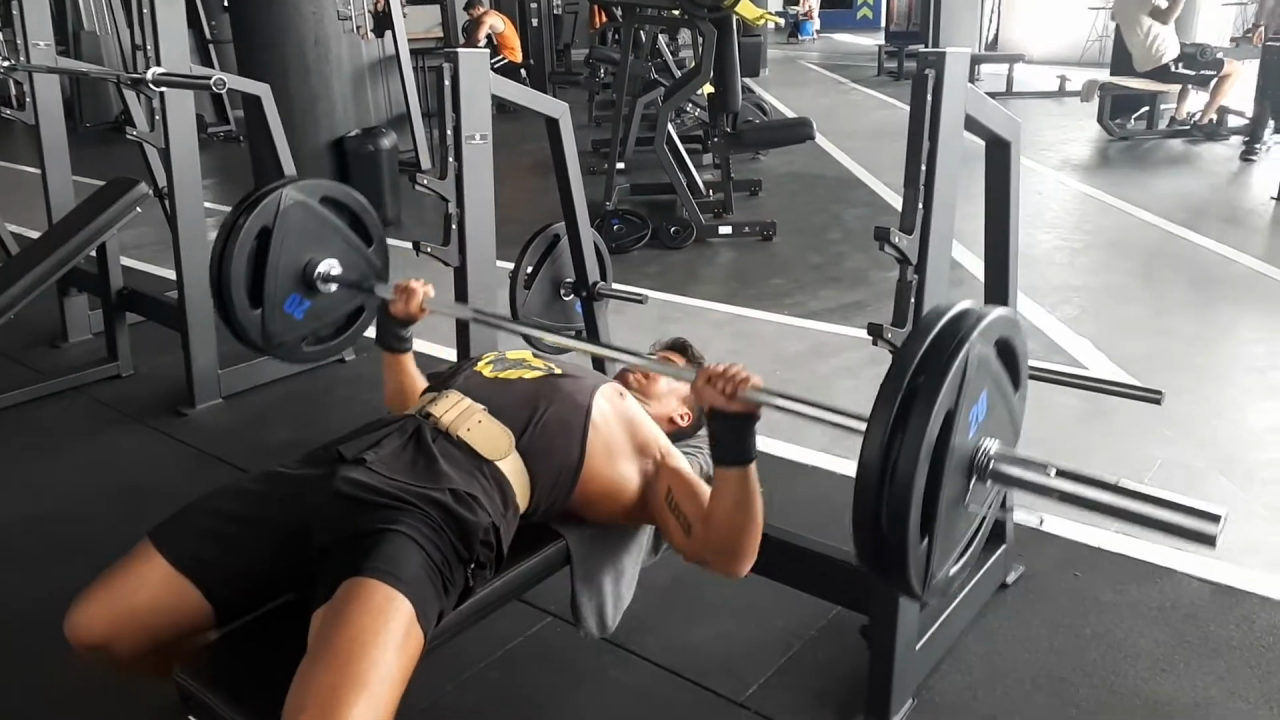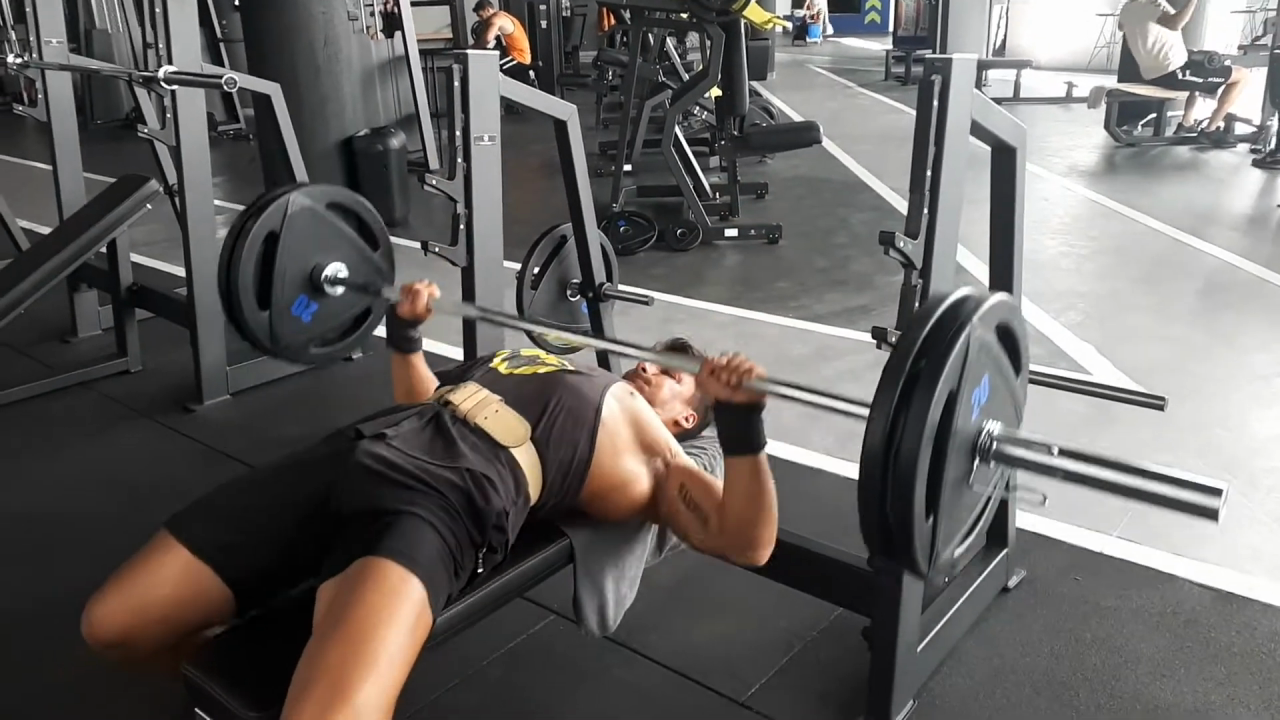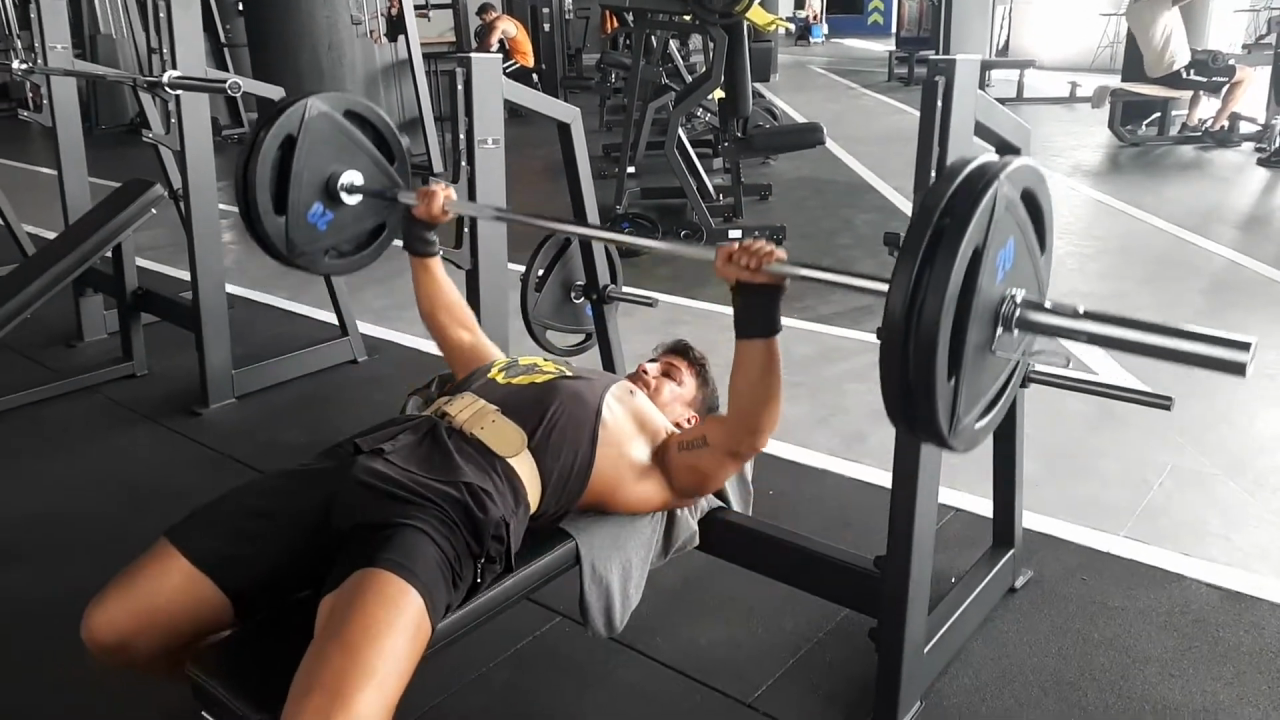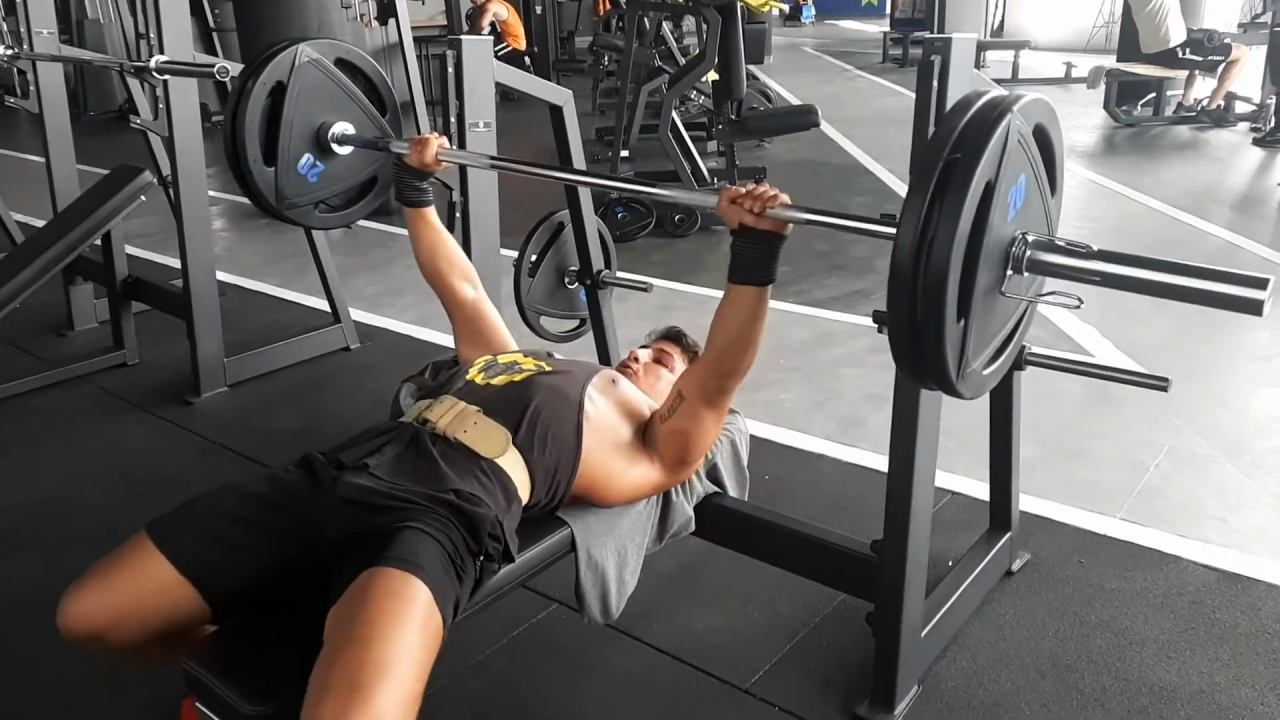
dt=0.7s
person 1, frame 1
left shoulder: (651, 454)
right shoulder: (540, 373)
left elbow: (729, 552)
left wrist: (734, 433)
right wrist: (395, 330)
left hip: (435, 511)
right hip: (338, 468)
right knee: (96, 630)
person 1, frame 2
left shoulder: (655, 454)
right shoulder: (558, 381)
left elbow: (748, 542)
left wrist: (741, 421)
right wrist: (404, 331)
left hip: (448, 494)
right knee: (113, 625)
person 1, frame 3
left shoulder: (664, 462)
right shoulder: (534, 378)
left elbow: (746, 436)
right elbow: (456, 333)
left wrist: (757, 309)
right wrist: (422, 236)
left hip: (448, 508)
right hip: (358, 464)
right knee: (111, 631)
person 1, frame 4
left shoulder: (653, 446)
right shoulder: (523, 365)
left elbow: (720, 382)
right elbow: (461, 290)
left wrist: (754, 252)
right wrist: (415, 186)
left hip: (444, 512)
right hip: (341, 471)
right knee: (88, 617)
